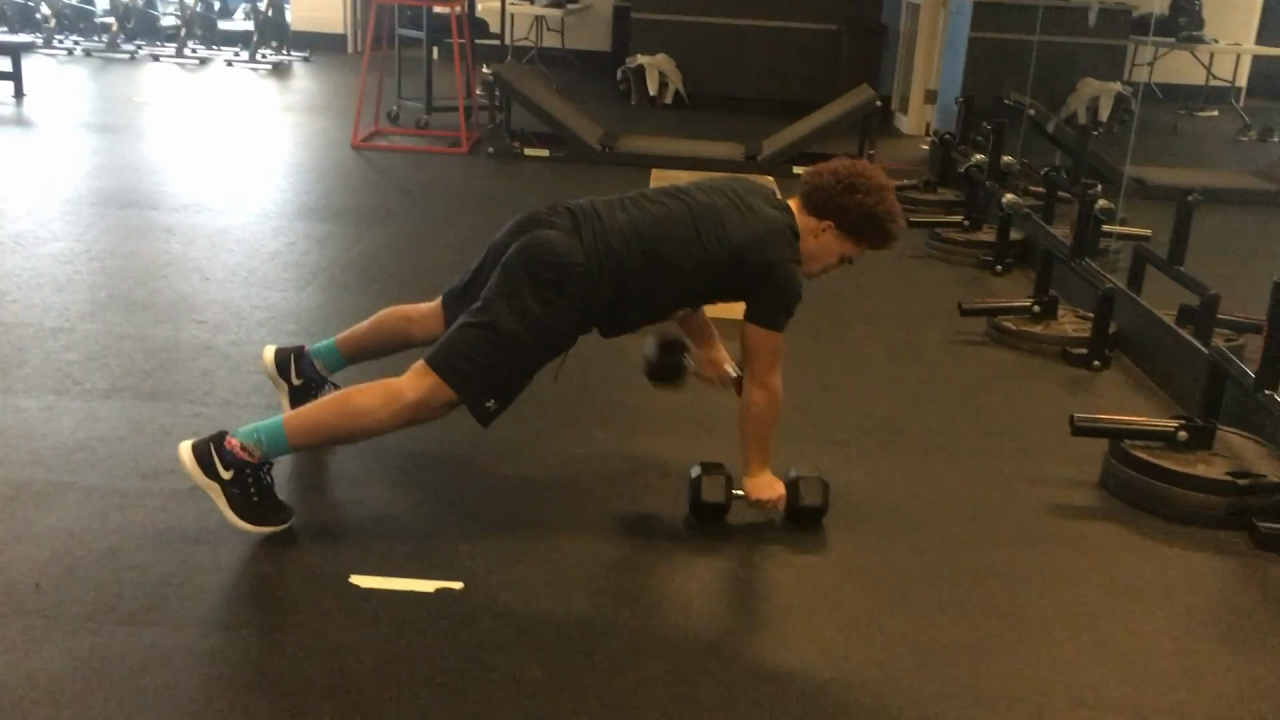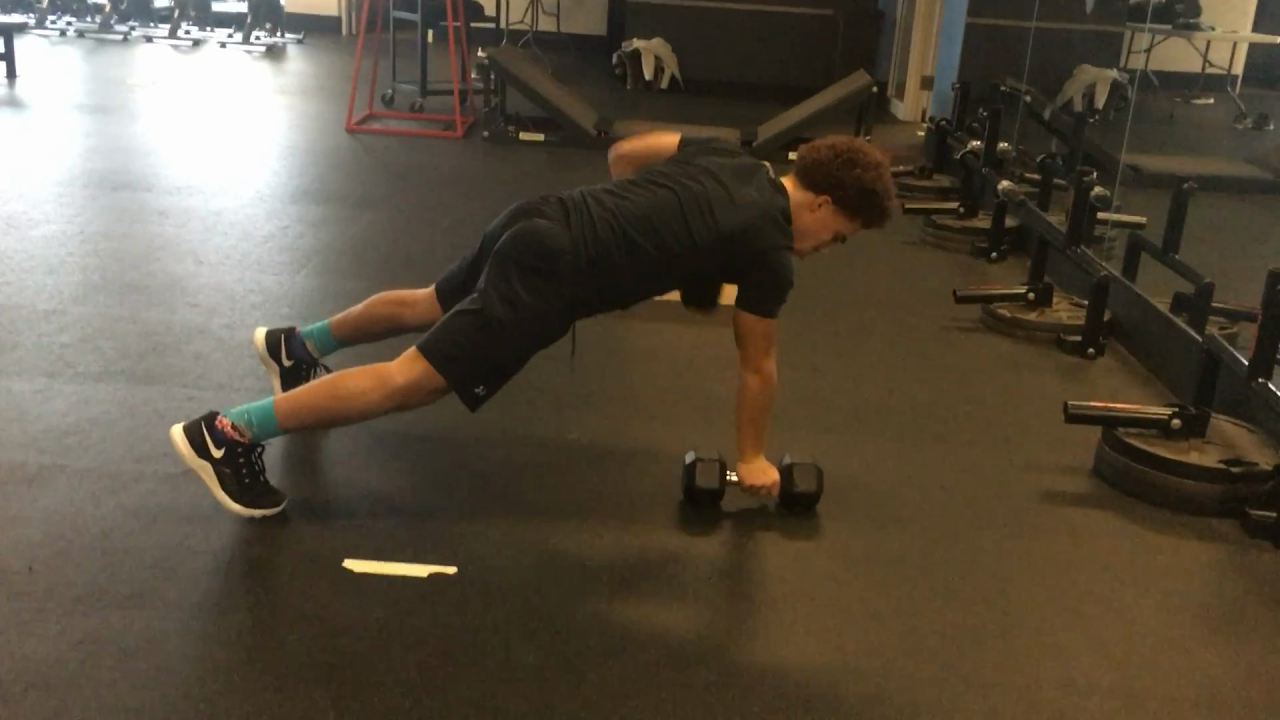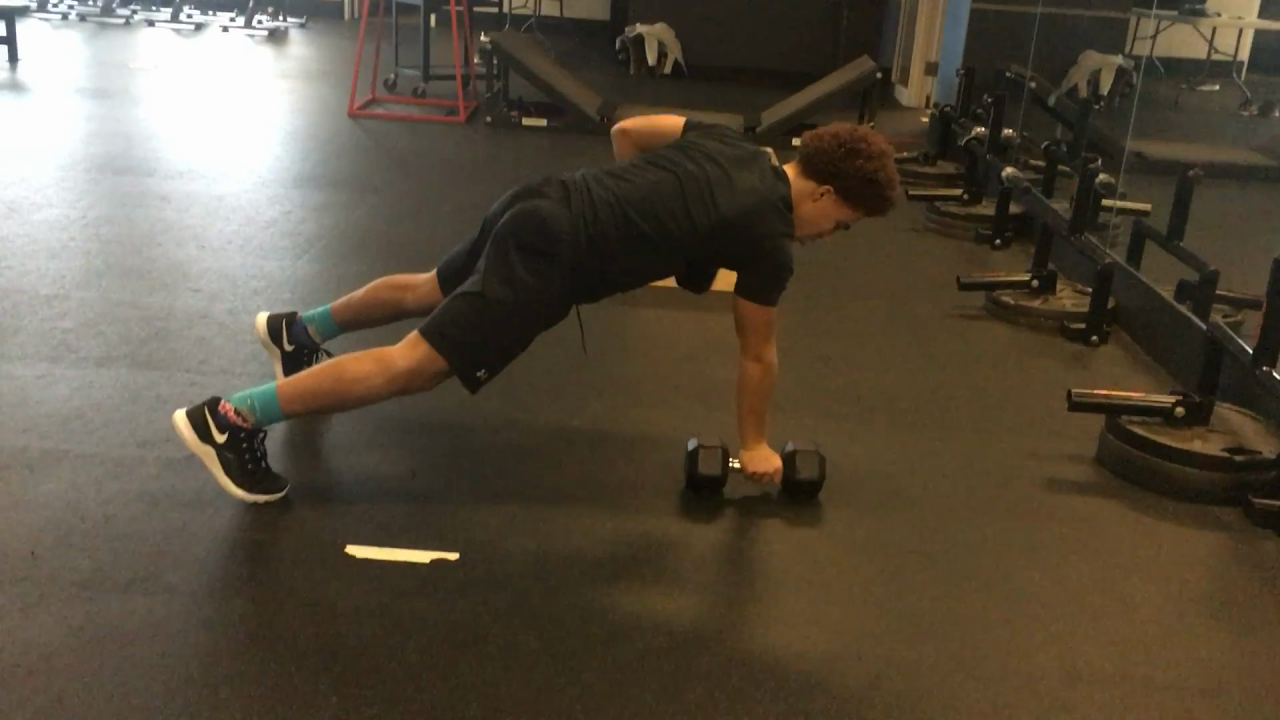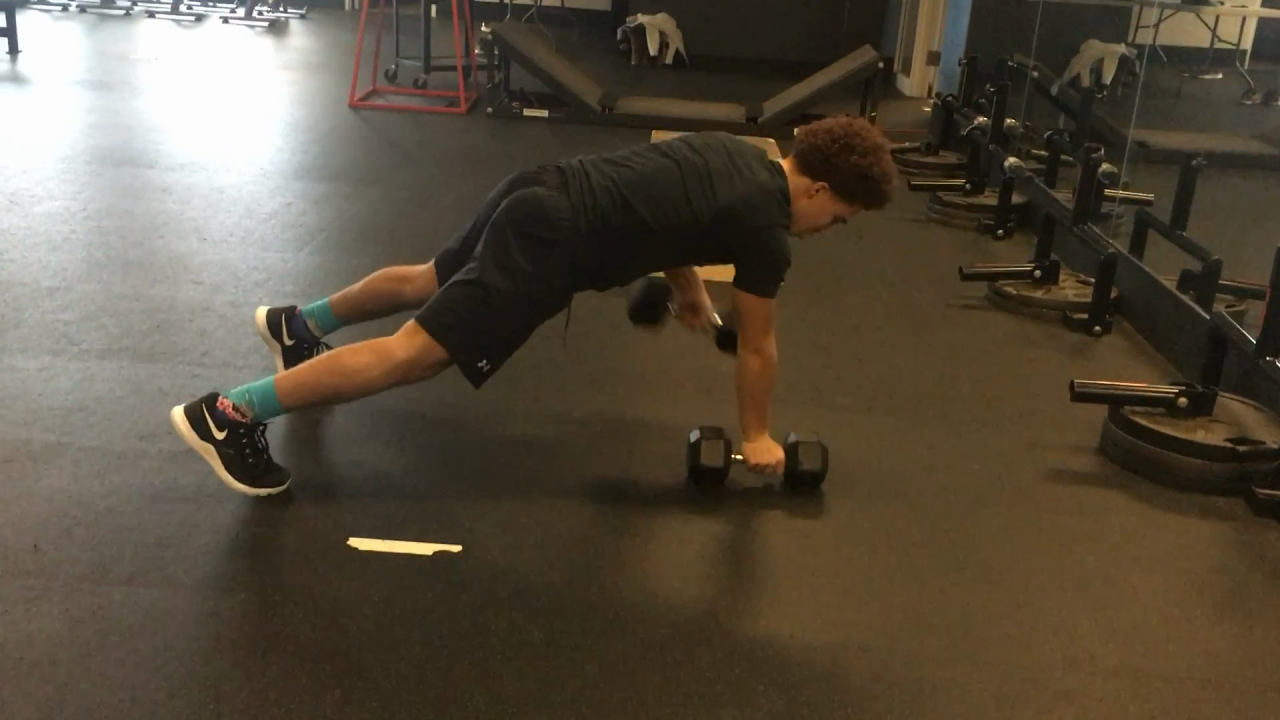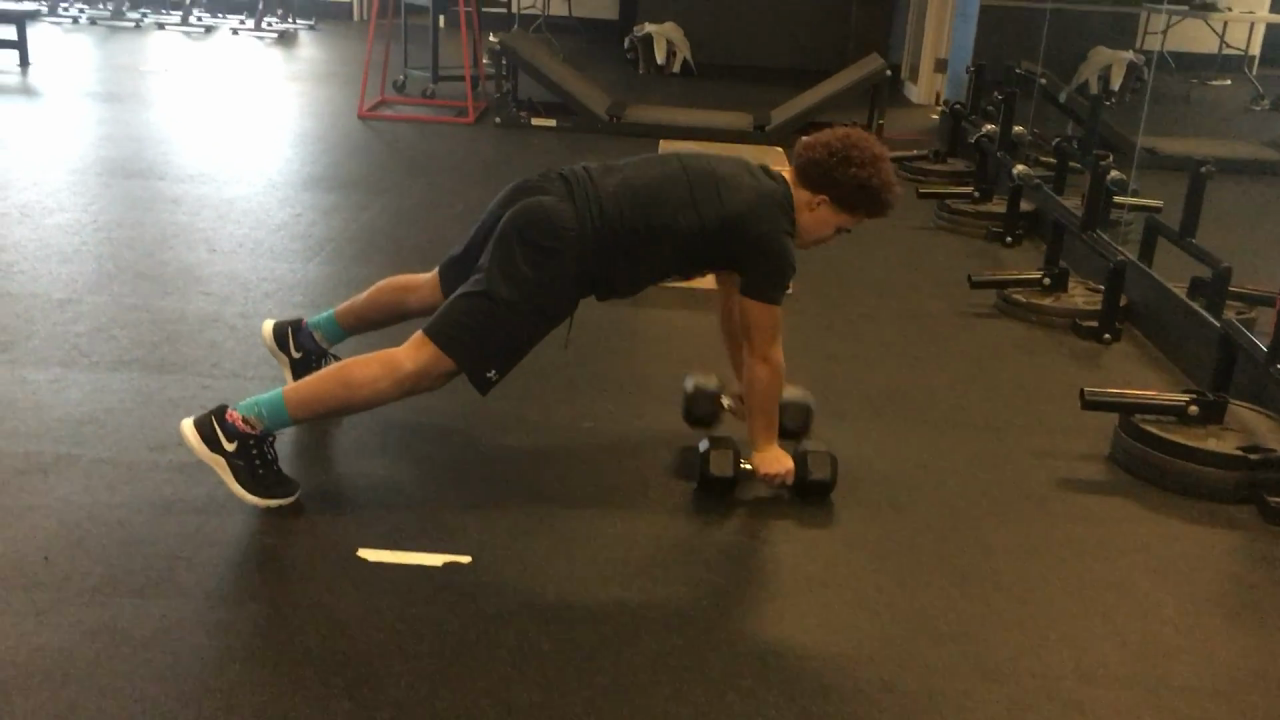
dt=0.2s
person 1, frame 1
left shoulder: (751, 195)
right shoulder: (779, 267)
right elbow: (765, 383)
left wrist: (703, 349)
right wrist: (756, 473)
left hip: (545, 232)
right hip: (562, 283)
left knee: (435, 321)
right knee: (422, 394)
left ankle: (303, 363)
right ankle: (235, 453)
person 1, frame 2
left shoulder: (734, 159)
right shoulder: (770, 251)
left elbow: (627, 151)
right elbow: (757, 368)
right wrist: (751, 460)
left hip: (536, 222)
right hip: (554, 273)
left knee: (430, 307)
right knee: (413, 379)
left ankle: (294, 345)
right ankle: (226, 434)
person 1, frame 3
left shoulder: (737, 145)
right shoulder: (768, 237)
left elbow: (627, 129)
right elbow: (757, 354)
right wrist: (753, 446)
left hip: (536, 205)
right hip: (551, 256)
left knee: (429, 292)
right knee: (416, 361)
left ankle: (295, 329)
right ankle: (229, 418)
person 1, frame 4
left shoulder: (737, 153)
right shoulder: (766, 228)
right elbow: (759, 348)
left wrist: (688, 298)
right wrist: (755, 437)
left hip: (536, 191)
right hip: (549, 241)
left knee: (428, 283)
right knee: (416, 351)
left ankle: (295, 323)
right ankle: (227, 415)
person 1, frame 5
left shoulder: (748, 183)
right shoulder: (771, 236)
left elbow: (729, 294)
right elbow: (765, 353)
left wrist: (741, 389)
right wrist: (764, 444)
left hip: (540, 200)
right hip: (553, 251)
left knee: (435, 290)
right knee: (423, 360)
left ankle: (304, 334)
right ankle: (237, 425)
